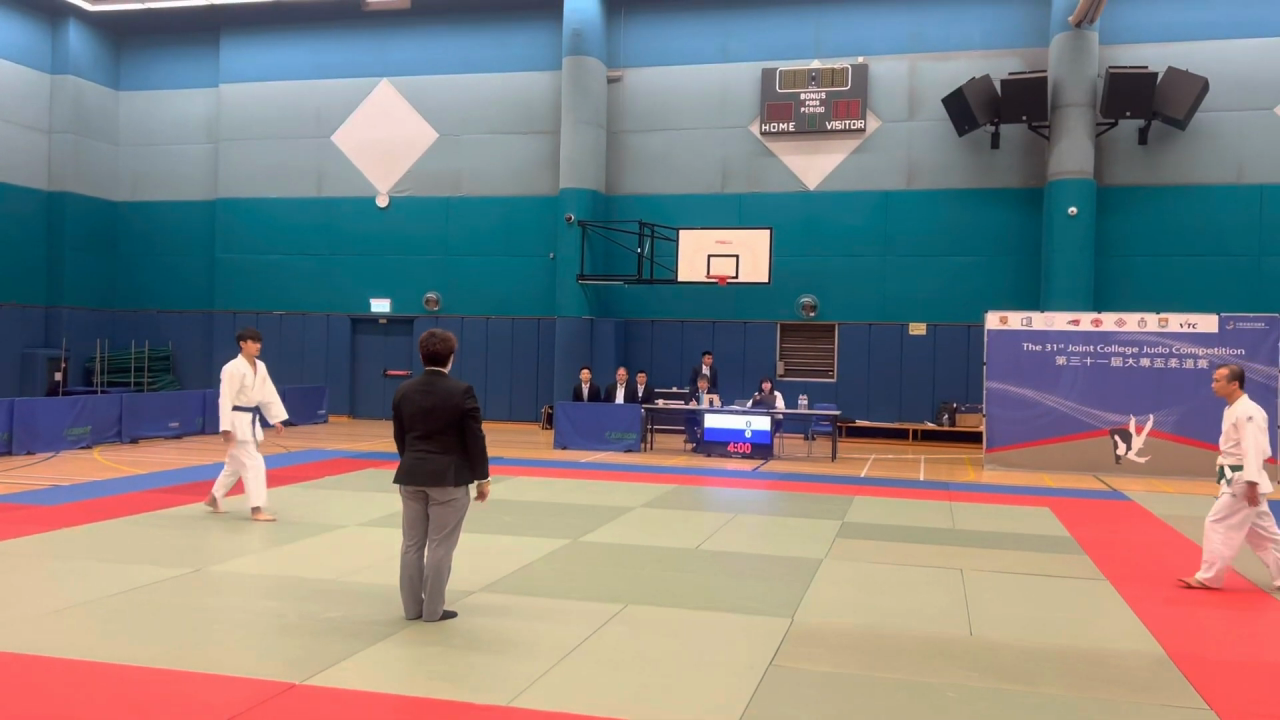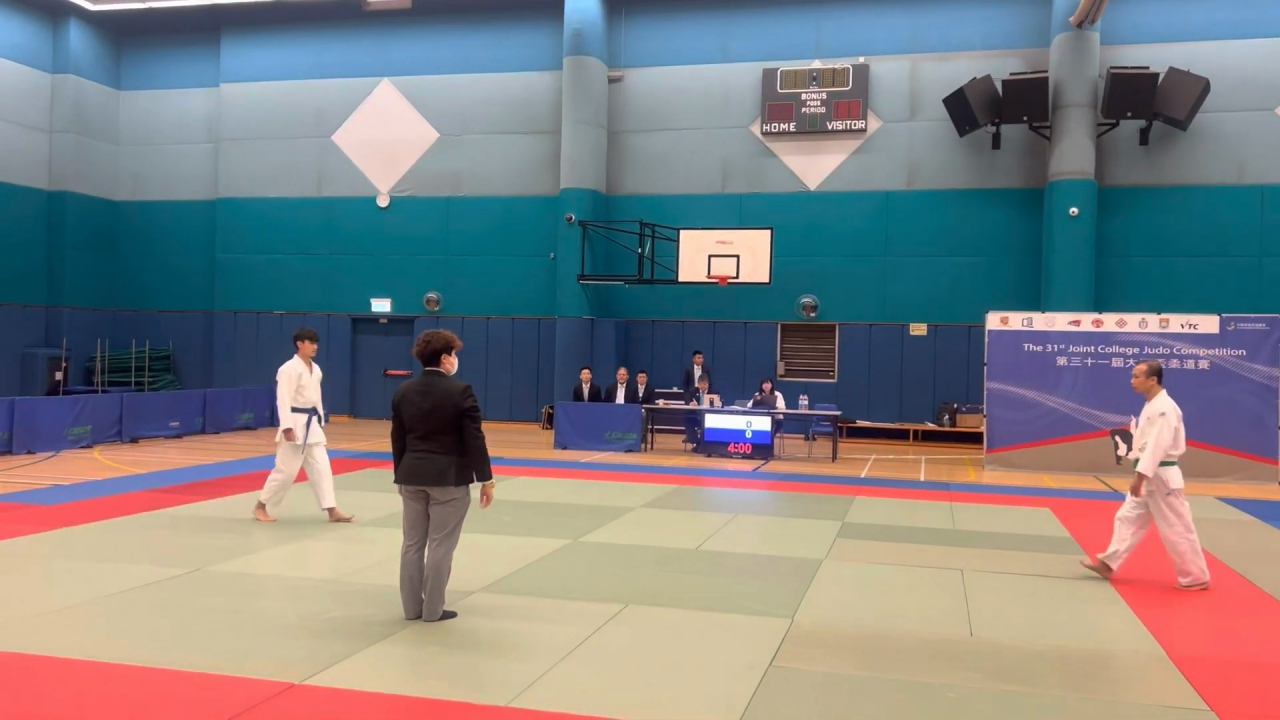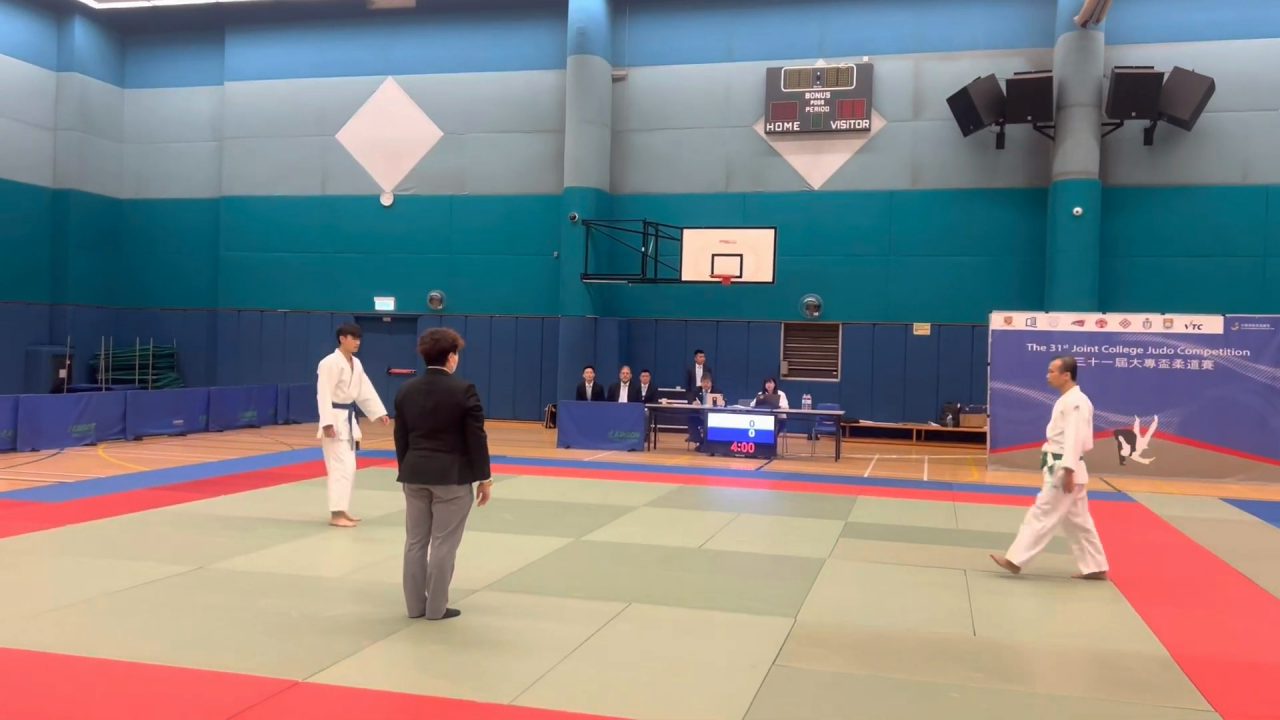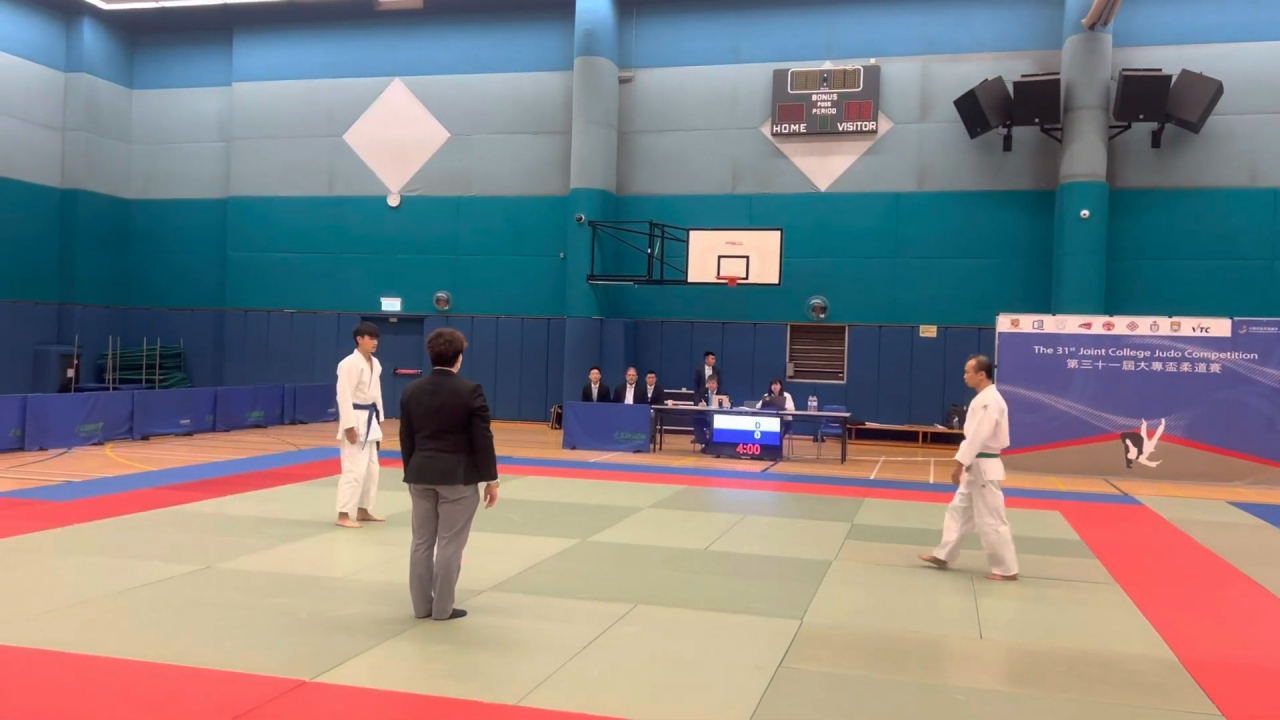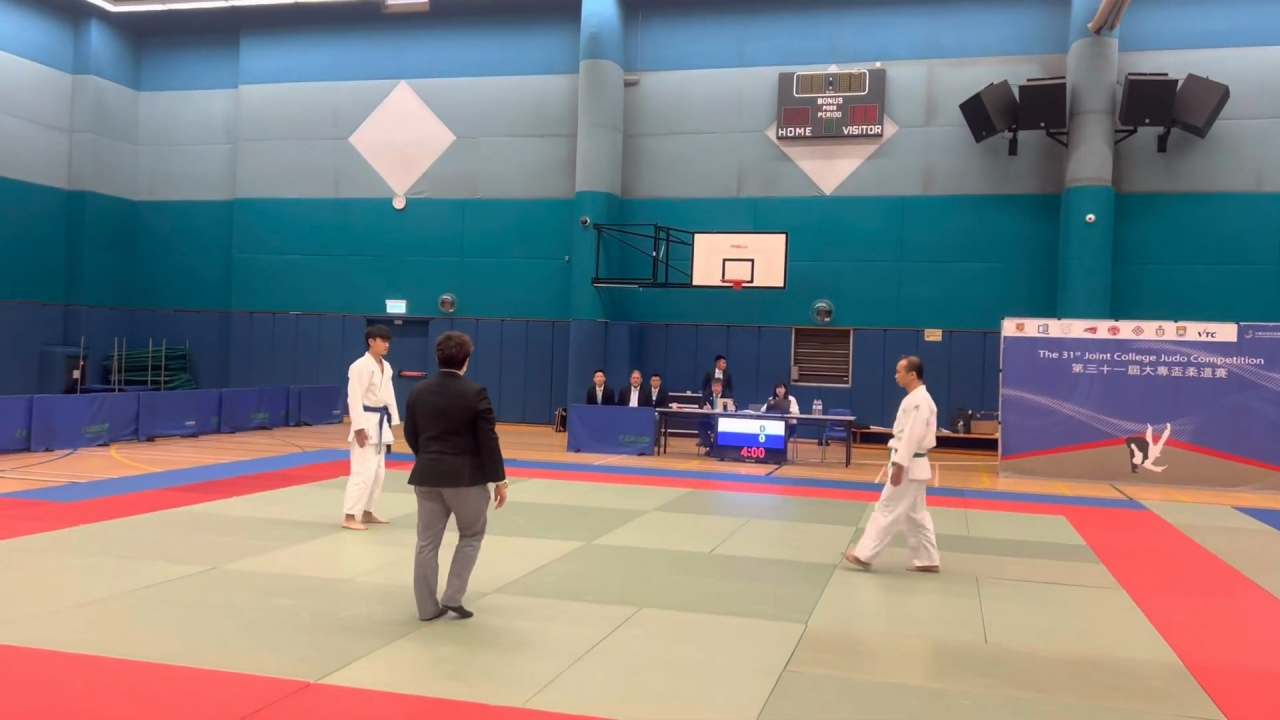
dt=0.5s
person 1, frame 1
left shoulder: (403, 391)
right shoulder: (462, 391)
left elbow: (400, 437)
right elbow: (475, 439)
right wrist: (483, 478)
left hip: (411, 476)
right hip: (449, 478)
left knee: (412, 543)
right knee: (440, 545)
left ankle: (412, 607)
right ankle: (433, 609)
person 1, frame 2
left shoulder: (403, 391)
right shoulder: (460, 391)
left elbow: (397, 439)
right elbow: (474, 440)
left wrist: (401, 474)
right wrist: (486, 480)
left hip: (412, 476)
right hip: (449, 479)
left knee: (412, 543)
right knee: (440, 545)
left ankle: (412, 607)
right ankle: (433, 609)
person 1, frame 3
left shoulder: (406, 390)
right shoulder: (464, 390)
left elbow: (401, 437)
right elbow: (476, 438)
right wrist: (484, 478)
left hip: (415, 475)
right hip: (452, 477)
left knee: (415, 541)
right knee: (444, 543)
left ankle: (415, 605)
right ankle: (436, 607)
person 1, frame 4
left shoulder: (412, 390)
right shoulder: (470, 391)
left elbow: (406, 438)
right elbow: (482, 439)
left wrist: (411, 473)
right wrist: (491, 479)
left hip: (421, 475)
right hip: (458, 477)
left knee: (421, 541)
right knee: (450, 543)
left ankle: (422, 605)
right ankle: (443, 608)
person 1, frame 5
left shoulder: (418, 391)
right shoulder: (475, 393)
left elbow: (410, 433)
right elbow: (488, 441)
right wrist: (499, 480)
left hip: (427, 476)
right hip: (466, 477)
left knee: (427, 542)
right knee: (471, 536)
left ankle: (427, 606)
right ankle: (453, 597)
person 2, frame 1
left shoulder: (1247, 412)
right shoulder: (1232, 409)
left elbow: (1253, 451)
left wrist: (1251, 484)
left hip: (1245, 480)
right hip: (1237, 479)
left knee: (1218, 524)
left ankle: (1207, 577)
person 2, frame 2
left shoulder: (1164, 408)
right shoulder: (1153, 405)
left elbow: (1157, 446)
left wrist: (1140, 477)
left hip: (1161, 477)
right hip: (1149, 474)
left knee: (1176, 529)
right knee: (1128, 519)
left ankle: (1197, 577)
right ankle: (1108, 563)
person 2, frame 3
left shoulder: (1076, 402)
right shoulder: (1067, 400)
left elbow: (1074, 439)
left wrist: (1068, 471)
left hip: (1065, 468)
right hip: (1064, 467)
left knee: (1041, 516)
right knee: (1078, 520)
left ankle: (1014, 560)
right ankle: (1096, 567)
person 2, frame 4
left shoulder: (988, 401)
right shoulder: (988, 398)
left elbow: (977, 437)
left wrist: (959, 464)
left hip: (983, 468)
right hip: (979, 465)
left knee: (991, 520)
right knee: (958, 510)
left ankle: (1006, 569)
right ankle: (943, 555)
person 2, frame 5
left shoulder: (916, 401)
right shoulder: (922, 398)
left elbow: (911, 437)
left wrist: (899, 465)
left hip: (909, 465)
right hip: (914, 464)
left knee: (887, 511)
right knee: (916, 514)
left ankle: (863, 556)
right ankle: (928, 560)
person 3, frame 1
left shoulder: (261, 367)
right shoulder: (232, 368)
left elbow: (269, 395)
right elbow: (226, 400)
left wrist: (277, 419)
right wrist: (226, 428)
left hip: (253, 421)
right hip: (238, 422)
left knee: (235, 465)
right knee: (254, 465)
left ankle: (213, 497)
right ankle: (256, 509)
person 3, frame 2
left shoulder: (315, 369)
right shoulder: (289, 369)
right elbow: (283, 400)
left wrist: (318, 422)
right wrist: (287, 427)
left hip: (311, 424)
right hip: (294, 423)
left knee: (322, 468)
right knee: (285, 470)
left ankle: (332, 511)
right ankle: (261, 506)
person 3, frame 3
left shoulder: (356, 364)
right shoulder: (329, 363)
left elbow: (365, 391)
right elbow: (323, 395)
left wrist: (379, 412)
right wrist: (327, 423)
left hip: (349, 419)
right hip: (335, 419)
left knee: (348, 468)
right knee: (341, 467)
left ankle: (341, 510)
right ankle: (336, 514)
person 3, frame 4
left shoulder: (374, 363)
right shoulder: (349, 364)
right elbow: (344, 396)
left wrist: (377, 418)
right wrist: (349, 426)
left hip: (369, 420)
right hip: (355, 420)
left knee: (371, 469)
right knee: (354, 470)
left ankle: (363, 511)
right ankle: (343, 515)
person 3, frame 5
left shoulder: (386, 367)
right shoulder: (360, 366)
right elbow: (354, 398)
left wrist: (391, 422)
right wrist: (359, 427)
left hip: (380, 423)
right hip: (366, 422)
left knee: (377, 472)
right knee: (362, 471)
left ankle: (367, 513)
right ankle: (350, 516)
